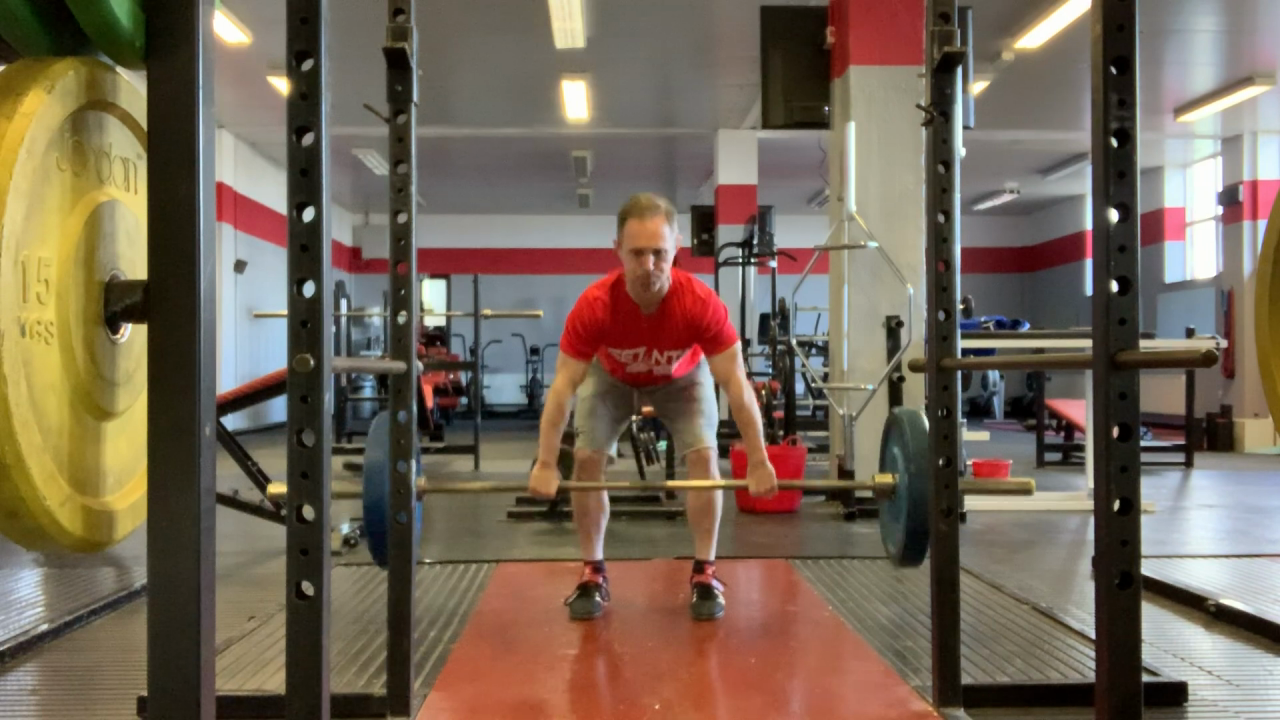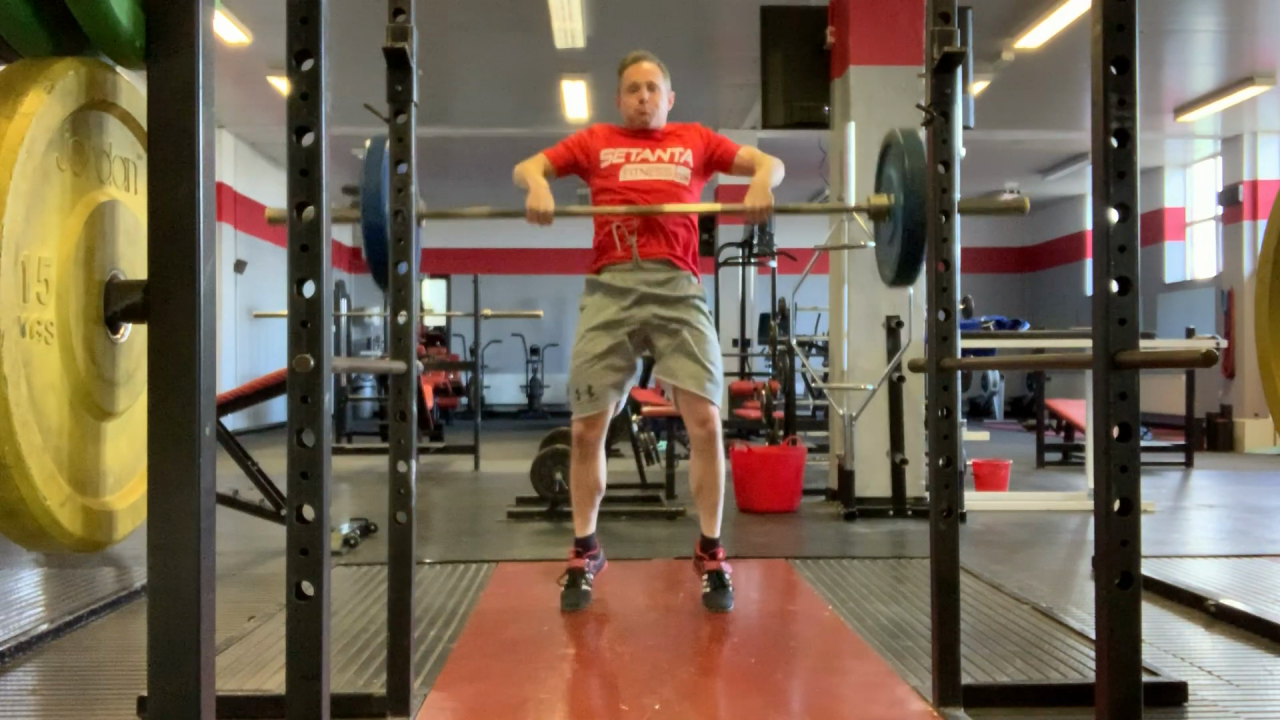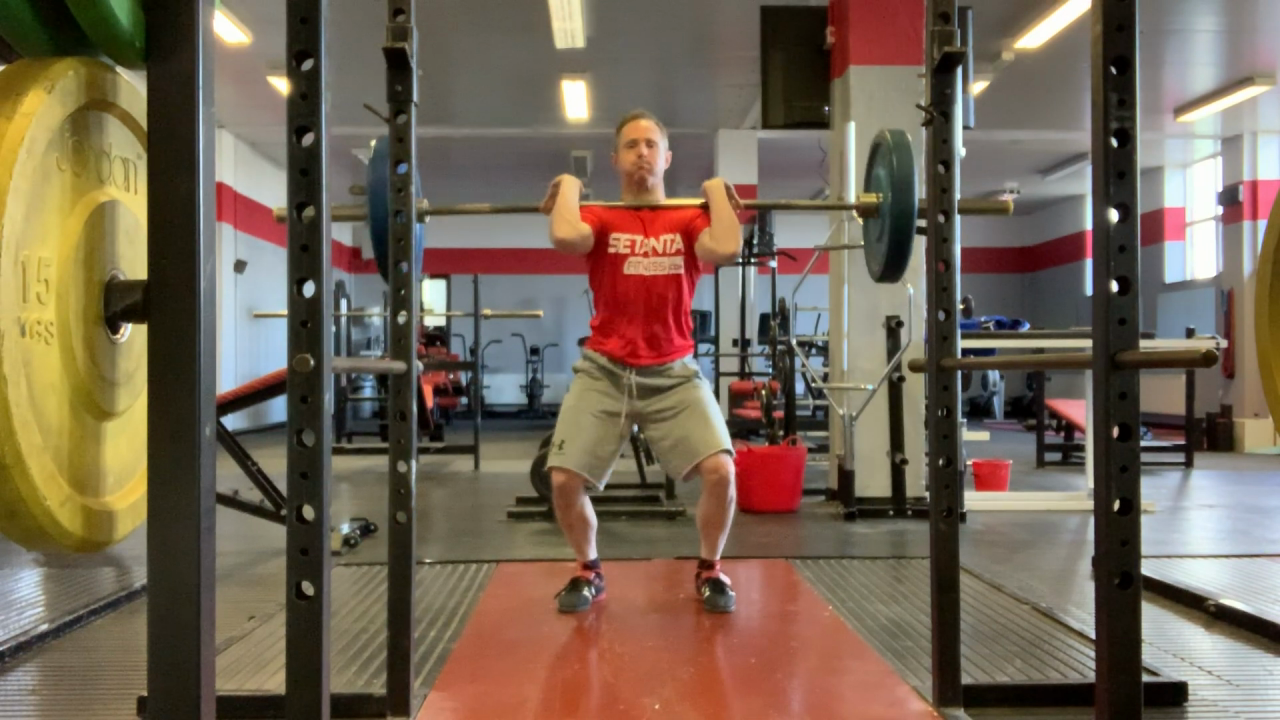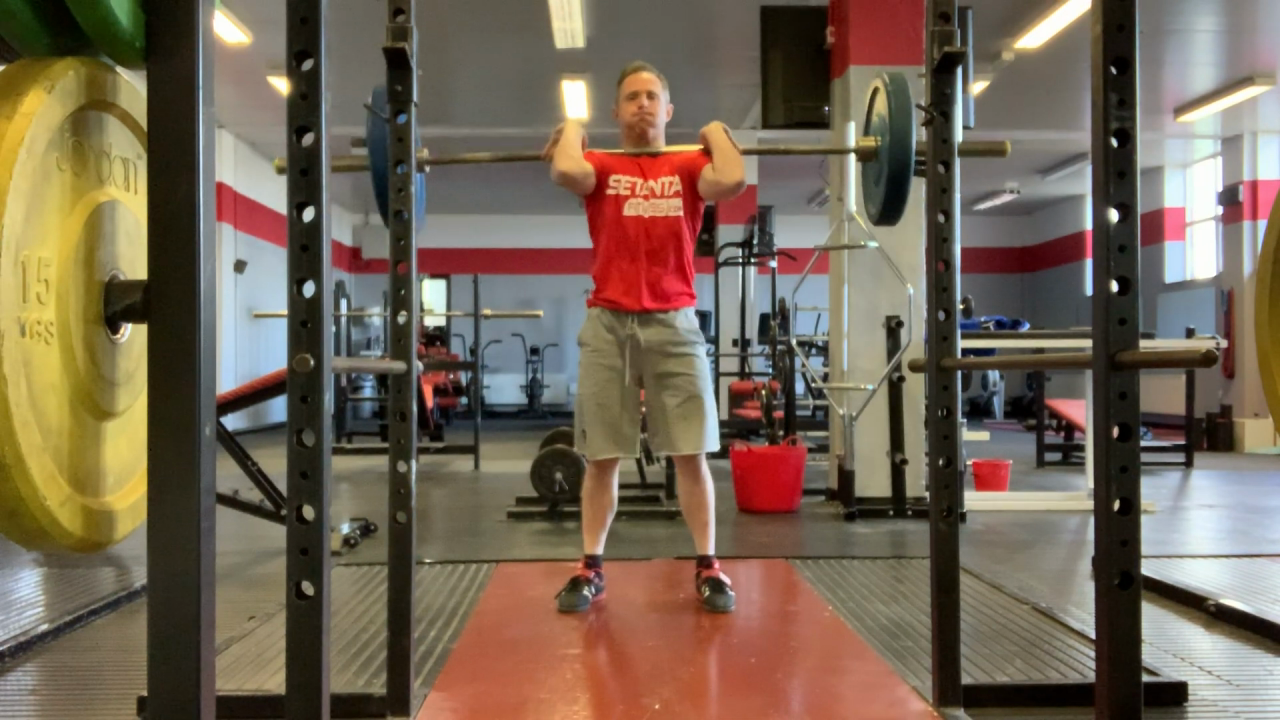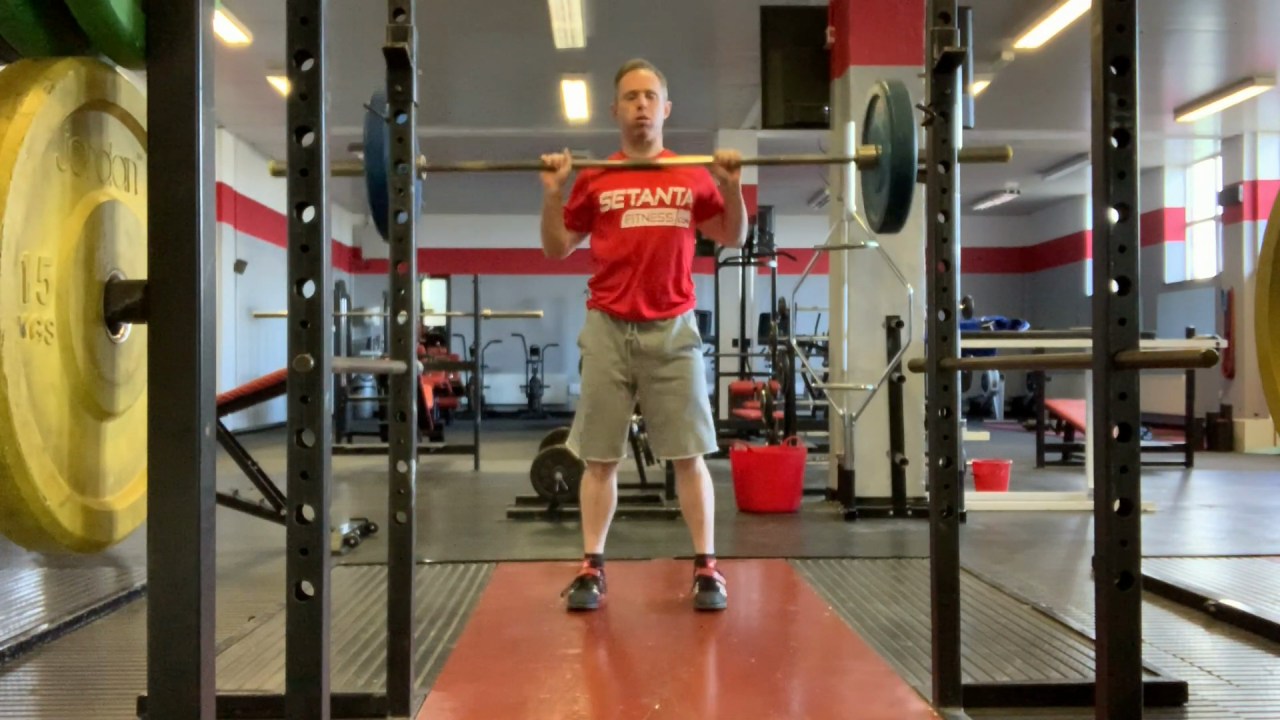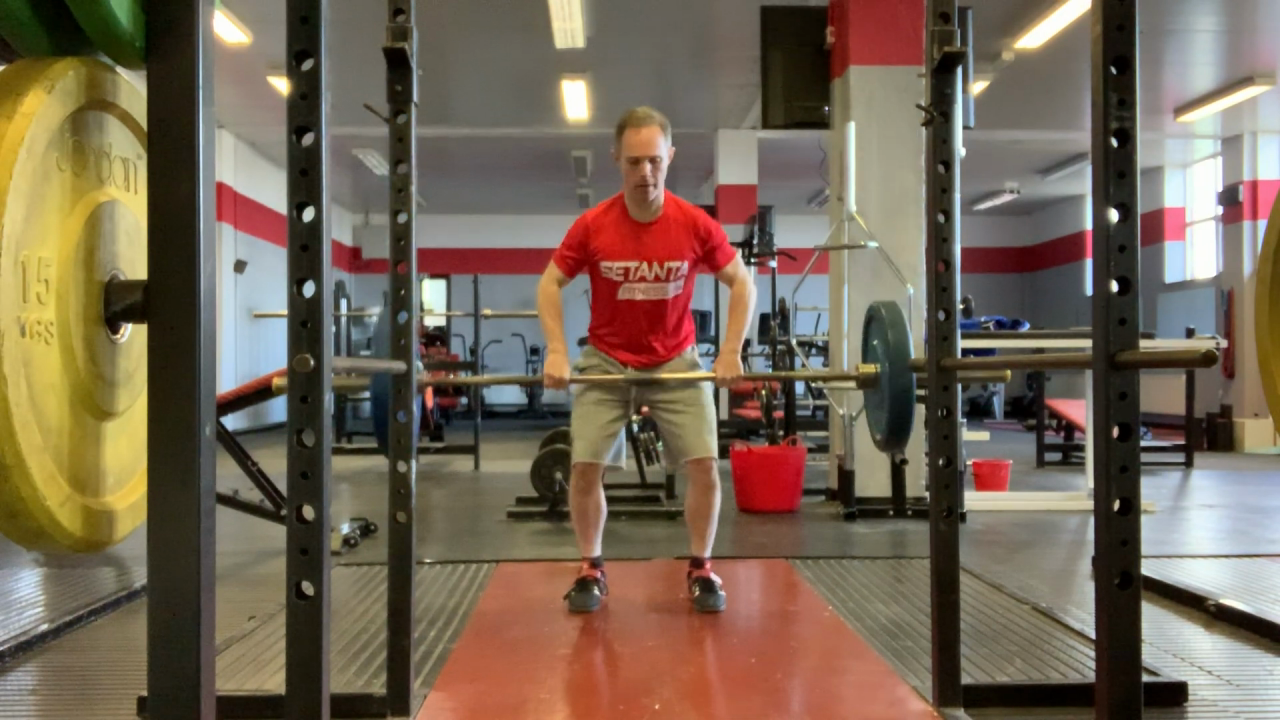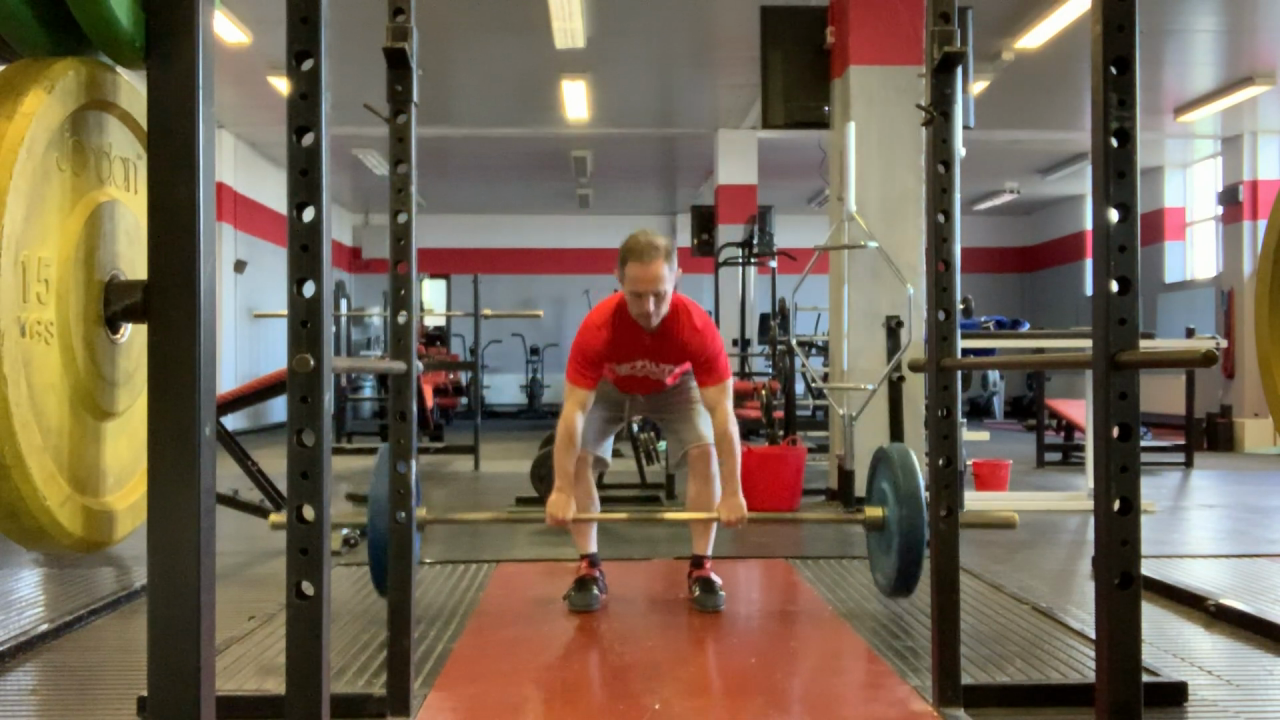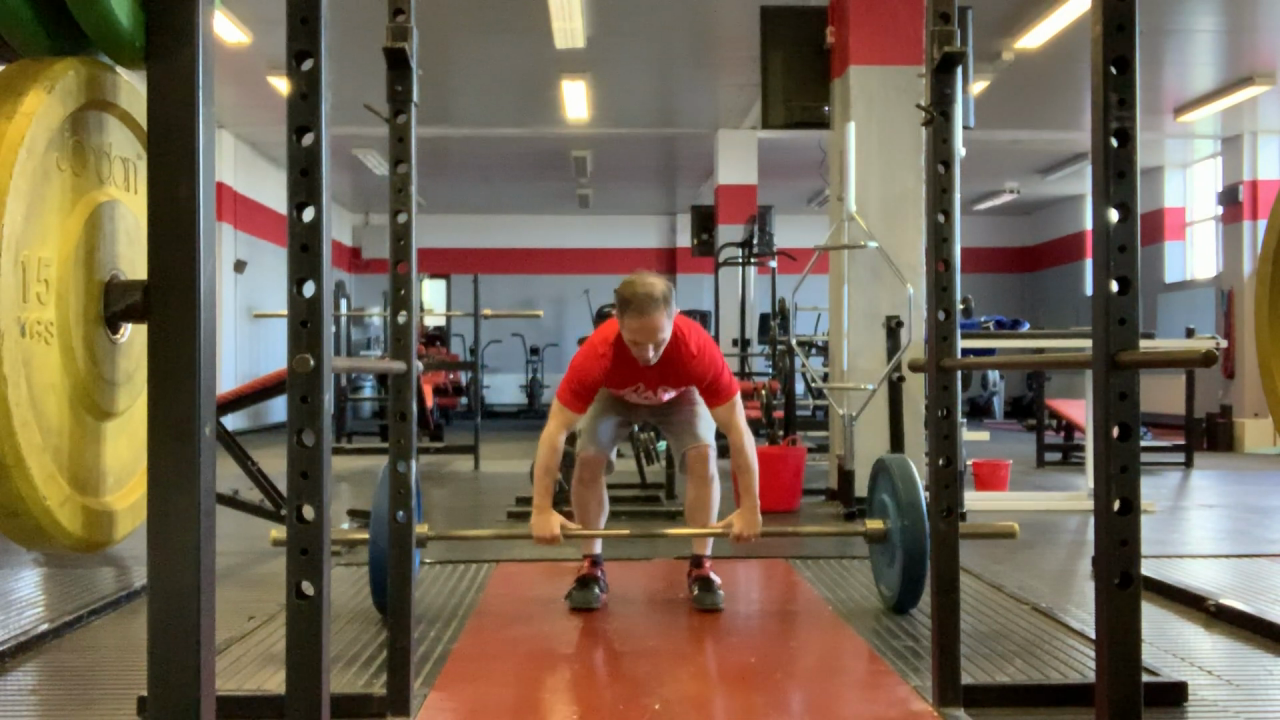
dt=0.5s
person 1, frame 1
left shoulder: (700, 303)
right shoulder: (594, 305)
left elbow: (736, 385)
right elbow: (564, 385)
left wrist: (758, 462)
right wrist: (545, 464)
left hip: (682, 378)
right hip: (612, 378)
left knee: (703, 456)
right knee: (587, 458)
left ankle: (704, 573)
right ankle: (593, 574)
person 1, frame 2
left shoulder: (695, 140)
right shoulder: (595, 140)
left elbow: (765, 164)
right elbow: (530, 167)
left wrist: (762, 188)
right wrist: (537, 190)
left hip: (678, 293)
right hip: (611, 294)
left knee: (704, 420)
right knee: (588, 427)
left ankle: (711, 556)
right ankle: (585, 554)
person 1, frame 3
left shoulder: (691, 220)
right shoulder: (598, 219)
left elbow: (727, 250)
right elbow: (564, 238)
left wrist: (718, 197)
right wrist: (568, 191)
left hip: (673, 373)
right hip: (603, 371)
left knee: (720, 470)
right knee: (562, 479)
left ankle: (709, 570)
right ankle: (588, 570)
person 1, frame 4
left shoulder: (690, 164)
right shoulder: (601, 165)
left elbow: (732, 181)
right elbow: (566, 173)
left wrist: (717, 134)
right wrist: (571, 131)
left hip: (674, 323)
right hip: (609, 324)
left knee: (690, 453)
right knee: (602, 455)
left ankle: (707, 567)
right ankle: (591, 568)
person 1, frame 5
left shoulder: (694, 172)
right shoulder: (593, 176)
left elbow: (733, 236)
right elbow: (556, 247)
left wrist: (729, 180)
right wrist: (552, 188)
left hip: (672, 329)
right hip: (608, 329)
left knee: (688, 454)
right knee: (600, 457)
left ankle: (705, 567)
right ankle: (592, 567)
person 1, frame 6
left shoulder: (696, 223)
right shoulder: (592, 224)
left elbow: (741, 282)
right elbow: (551, 283)
left wrist: (731, 354)
right wrist: (555, 353)
left hip: (676, 363)
right hip: (605, 362)
left knee: (703, 462)
right knee: (586, 466)
left ankle: (700, 569)
right ankle: (591, 569)
person 1, frame 7
left shoulder: (697, 326)
right shoulder: (598, 327)
left elbow: (722, 414)
right elbow: (574, 412)
left wrist: (733, 493)
right wrist: (561, 491)
left hip: (675, 387)
right hip: (609, 387)
left knee: (704, 454)
right knee: (579, 459)
left ankle: (701, 568)
right ankle: (589, 569)
person 1, frame 8
left shoulder: (699, 351)
right shoulder: (595, 355)
left elbow: (738, 430)
right elbow: (555, 431)
left wrist: (750, 508)
right wrist: (541, 510)
left hip: (678, 394)
right hip: (614, 395)
left knee: (703, 454)
right knee: (589, 458)
left ankle: (701, 567)
right ankle: (592, 567)
